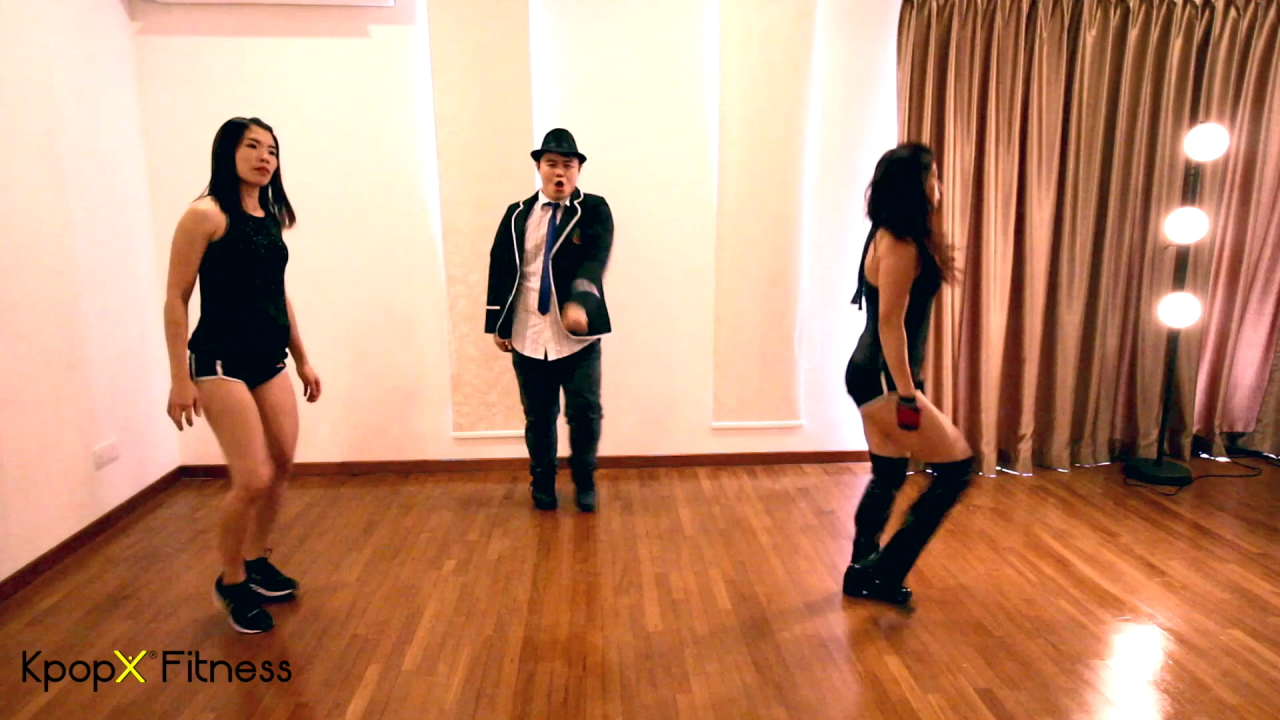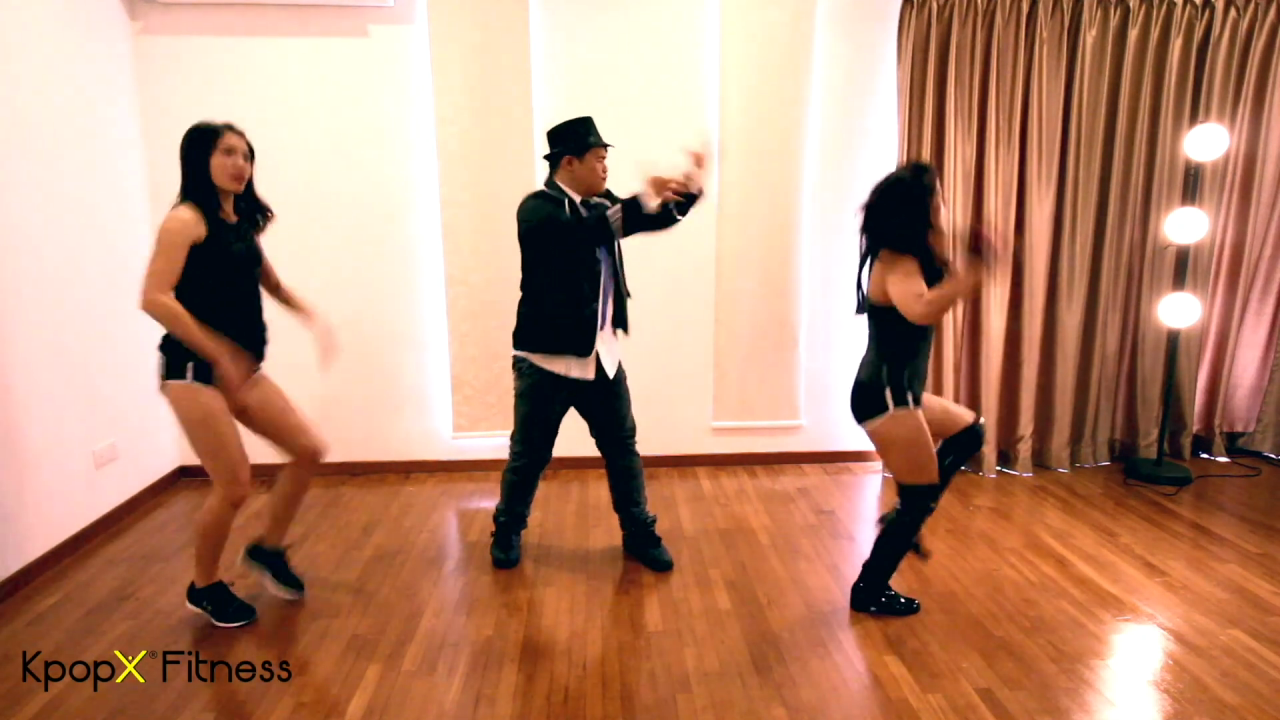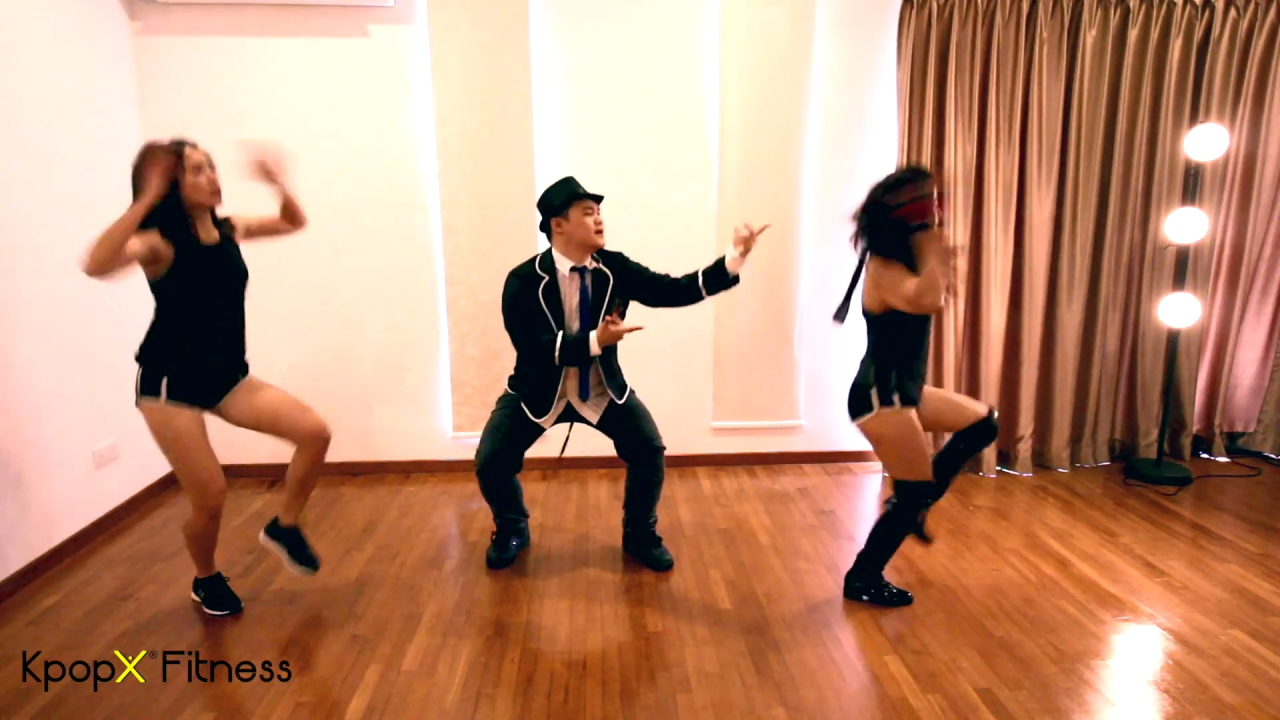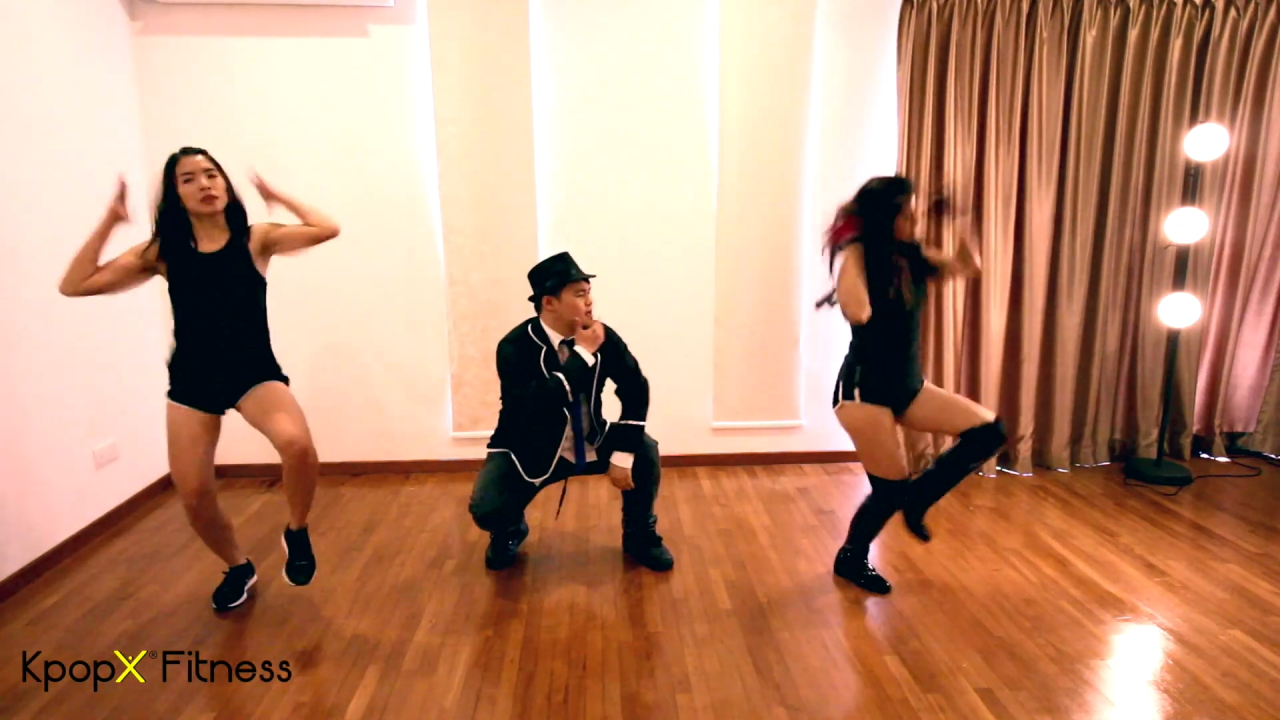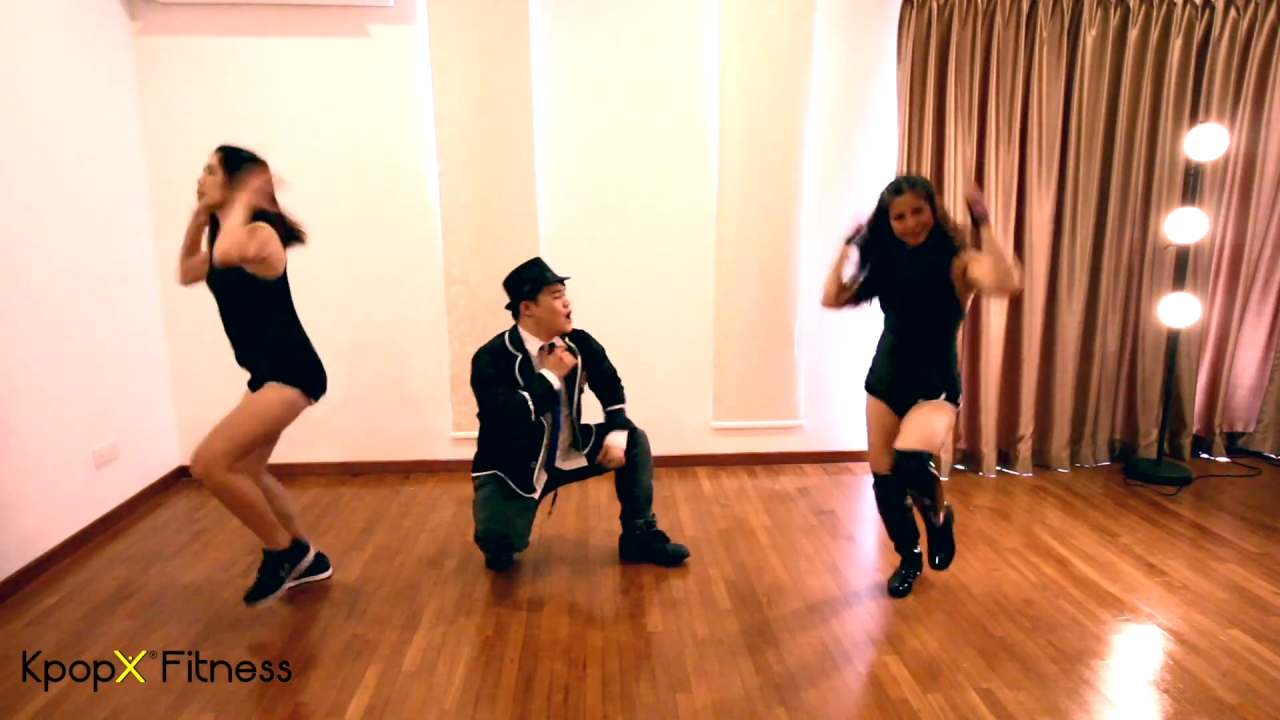
dt=1s
person 1, frame 1
left shoulder: (271, 219)
right shoulder: (207, 215)
right elbow: (175, 301)
left wrist: (303, 359)
right wrist: (180, 378)
left hip: (268, 362)
right hip: (219, 365)
left knee: (280, 469)
right knee: (255, 479)
left ankle: (254, 564)
right ankle: (231, 582)
person 1, frame 2
left shoulder: (244, 223)
right shoulder: (187, 220)
left elbow: (269, 281)
right elbow: (155, 298)
left wrist: (307, 314)
right wrist: (215, 350)
left hip: (242, 364)
right hip: (195, 370)
left knee: (308, 451)
right knee: (234, 484)
left ankle: (268, 549)
right ankle: (205, 589)
person 1, frame 3
left shoulder: (230, 229)
right shoulder: (157, 241)
left elbow: (292, 222)
right elbow: (96, 267)
left wrist: (278, 185)
right wrist: (144, 202)
left hip: (228, 376)
right hip: (170, 384)
left knee: (314, 434)
right knee: (209, 498)
left ankle: (284, 527)
right ankle: (205, 579)
person 1, frame 4
left shoulder: (257, 238)
right shoulder: (163, 250)
left elbow: (327, 229)
right elbow: (73, 286)
left wrist: (278, 200)
right wrist: (109, 225)
left hip: (255, 375)
right hip: (191, 384)
left knee: (298, 446)
right knee: (194, 496)
left ankle: (297, 530)
right ankle: (239, 568)
person 1, frame 5
left shoulder: (257, 234)
right shoulder: (227, 248)
left elbow: (230, 253)
right elbow: (189, 274)
left wrist: (242, 202)
right wrist: (199, 215)
left hip: (291, 375)
right hip: (267, 373)
left knee: (208, 463)
right knee: (244, 472)
left ankle: (282, 548)
right ankle: (305, 557)
person 2, frame 1
left shoulder: (893, 237)
right shoulder: (899, 245)
right elbow: (891, 322)
right wrist: (908, 393)
left hip: (875, 373)
right hip: (881, 377)
left knee: (889, 474)
right knee: (956, 468)
left ankle: (864, 574)
right ankle: (893, 564)
person 2, frame 2
left shoulder: (901, 255)
right shoulder: (897, 263)
right elbow: (923, 312)
right wrist: (971, 269)
left hip: (898, 391)
right hip: (888, 396)
left knee: (969, 432)
right knee: (920, 497)
left ankle: (907, 521)
right ankle: (870, 590)
person 2, frame 3
left shoulder: (899, 253)
right shoulder: (889, 265)
right elbow: (930, 301)
right wrist: (930, 235)
left hip: (903, 389)
right hip: (882, 396)
left knee: (982, 424)
right knee: (914, 492)
left ankle: (912, 505)
right ankle: (863, 579)
person 2, frame 4
left shoulder: (913, 256)
right shoulder: (856, 261)
left elbow: (968, 267)
right elbow: (858, 314)
right wrist: (847, 248)
left hip: (910, 386)
right hip: (863, 391)
left knee: (989, 432)
right knee: (891, 486)
left ankle: (916, 499)
right ankle: (850, 558)
person 2, frame 5
left shoulder: (957, 261)
right shoulder: (885, 264)
left elbow: (1009, 287)
right elbow: (831, 300)
left wrist: (983, 228)
right wrist: (849, 247)
left hip: (935, 390)
right hip: (883, 385)
left knee: (912, 464)
right knee: (885, 483)
left ankle: (938, 519)
right ankle: (910, 558)
person 3, frame 1
left shoulder: (594, 209)
right shoulder: (517, 215)
left elbow: (595, 256)
right elbow: (500, 268)
left wrist: (579, 303)
right wrist: (497, 322)
left hip: (577, 334)
right hip: (527, 337)
left knee: (586, 411)
right knee: (539, 417)
left ankle: (583, 477)
right ankle: (543, 480)
person 3, frame 2
left shoulder: (598, 204)
right shoulder: (538, 208)
left elbow: (653, 219)
right elbow: (583, 234)
left wrist: (689, 186)
right wrist: (647, 199)
left hip: (599, 355)
right hip: (547, 357)
left knee: (621, 446)
right knee: (530, 455)
left ankle: (639, 534)
right ankle: (507, 531)
person 3, frame 3
left shoulder: (616, 268)
right shoulder: (524, 281)
left elbow: (673, 290)
right elbow: (531, 346)
left wrist: (732, 262)
right wrist: (594, 342)
left hip: (603, 388)
right hip: (537, 390)
left knee: (649, 450)
right knee: (491, 463)
left ankle: (639, 535)
right ankle: (512, 531)
person 3, frame 4
left shoulder: (601, 335)
right shoulder: (516, 347)
left elbow: (635, 388)
right elbow: (538, 406)
left wrist: (623, 454)
right wrist: (581, 353)
left hip: (587, 444)
right hip: (527, 451)
left knee: (645, 451)
right knee: (487, 510)
left ankle: (640, 536)
right ankle: (510, 532)
person 3, frame 5
left shoulder: (580, 342)
right shoulder: (492, 358)
left elbow: (609, 382)
right elbow: (506, 421)
left wrist: (616, 434)
right wrist: (550, 376)
left hip: (574, 452)
right hip: (511, 468)
left knee: (634, 440)
right knee: (495, 538)
left ankle: (639, 537)
right ankle: (504, 541)
